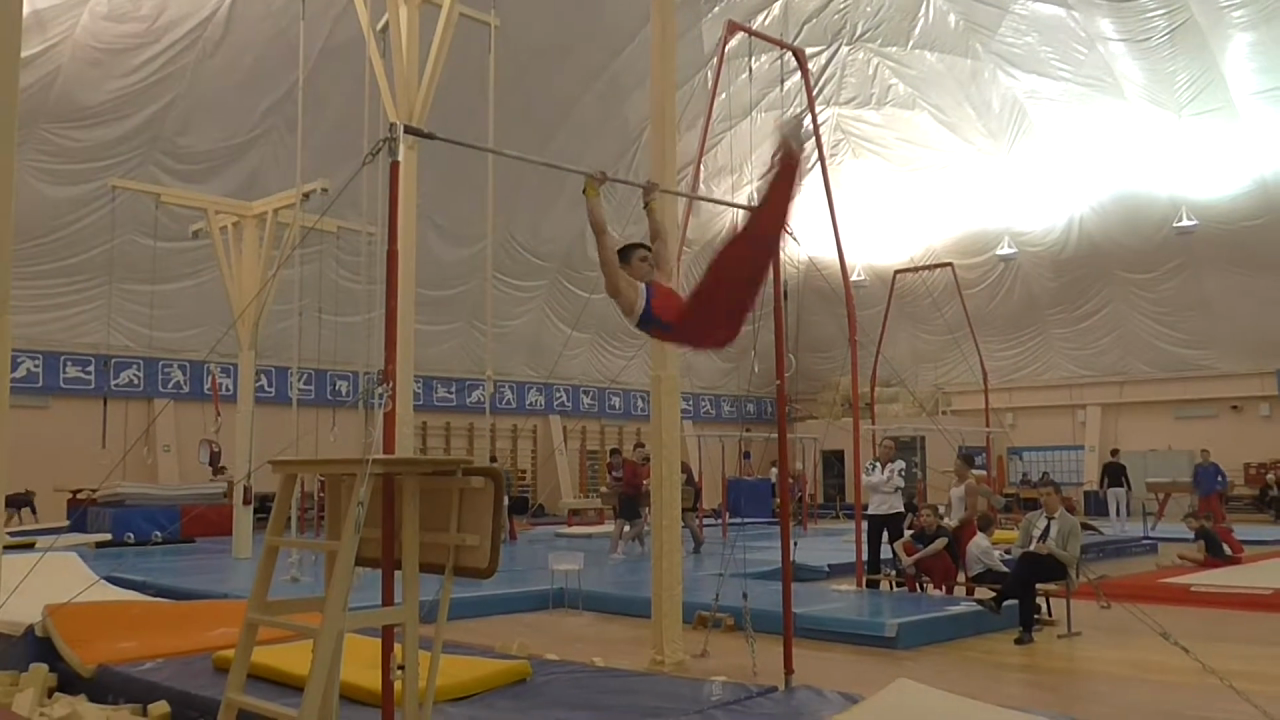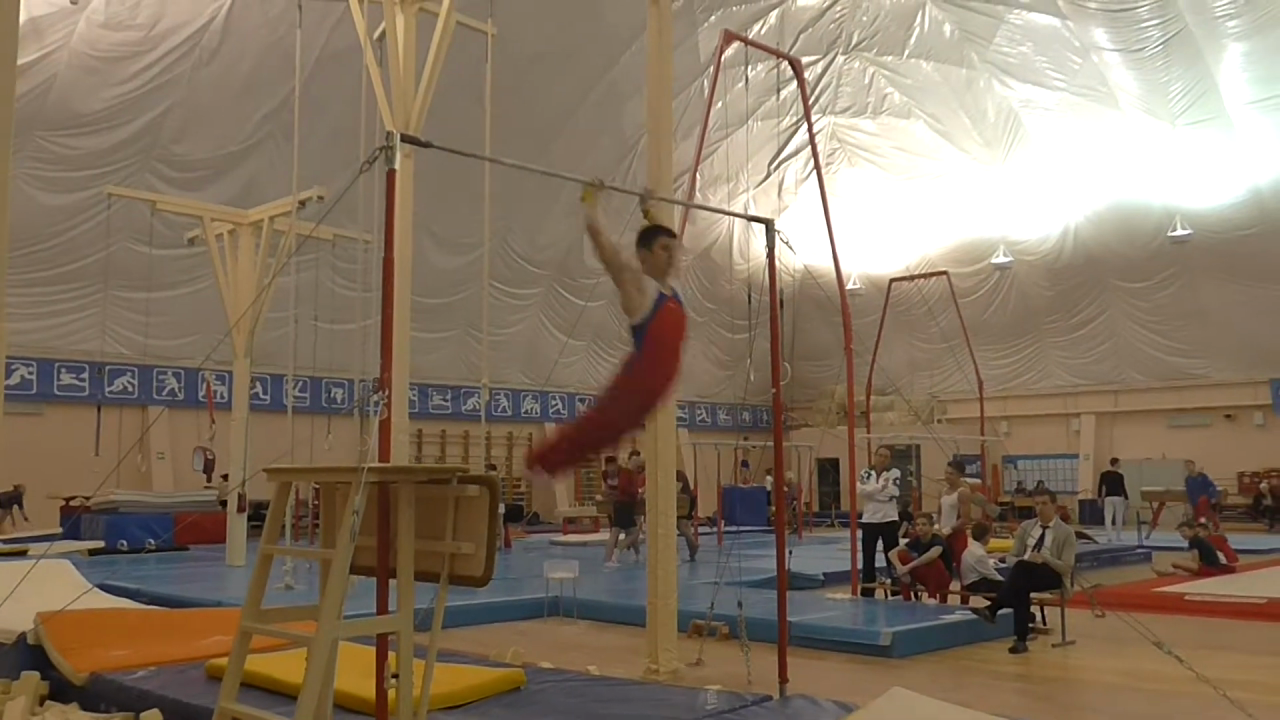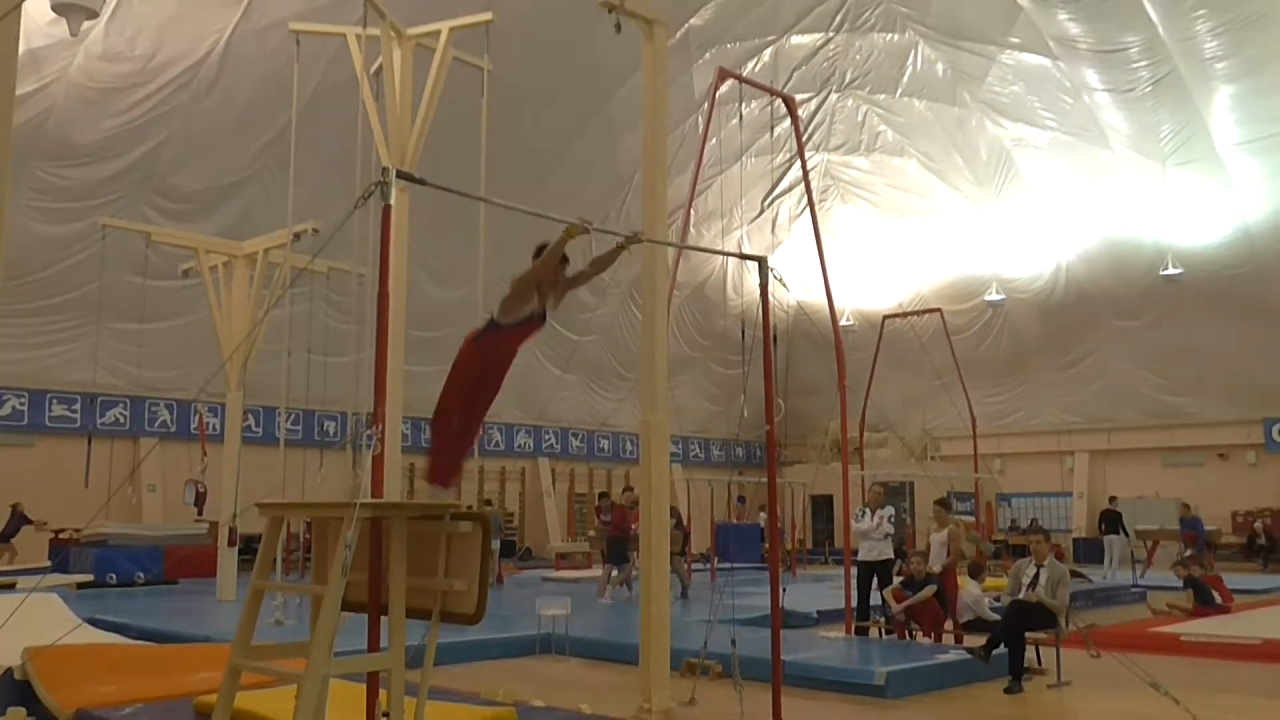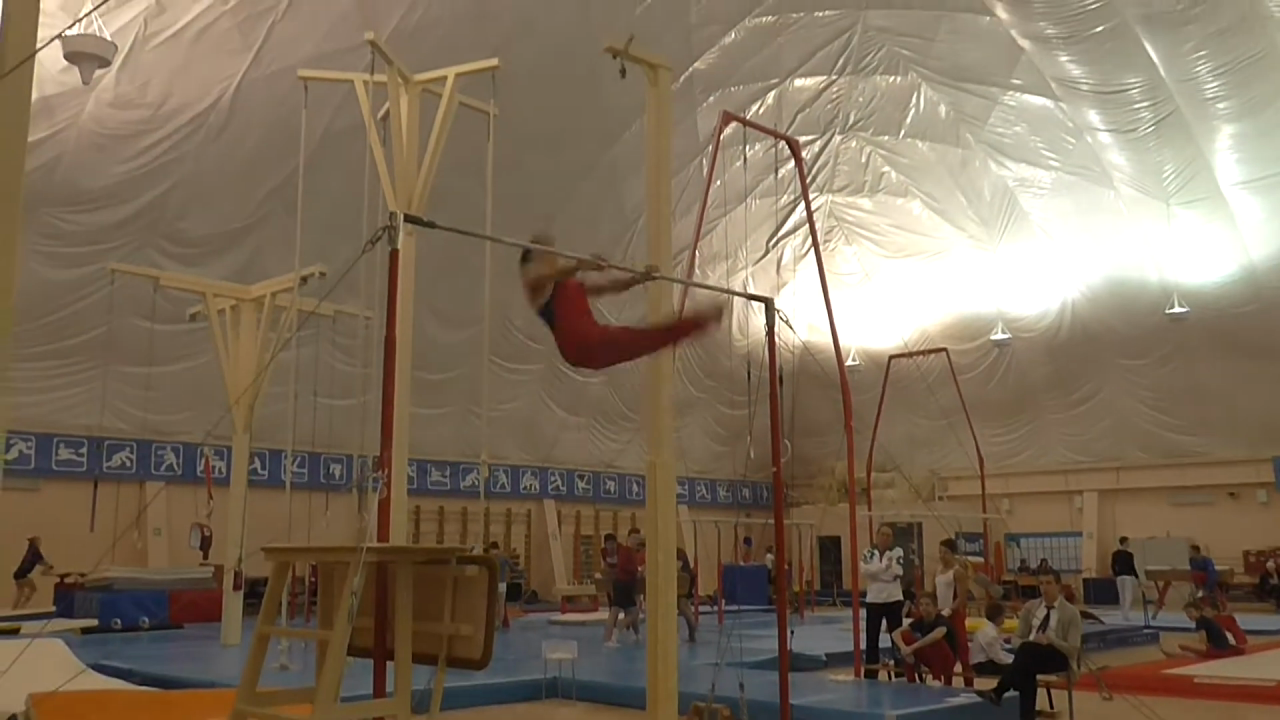
dt=0.4s
person 1, frame 1
left shoulder: (662, 280)
right shoulder: (622, 289)
left elbow: (662, 238)
right elbow: (602, 235)
left wrist: (650, 204)
right wrist: (592, 194)
right hip: (687, 327)
person 1, frame 2
left shoulder: (667, 285)
right shoulder: (633, 281)
right elbow: (596, 232)
left wrist: (650, 213)
right wrist: (590, 200)
left hip: (656, 385)
right hip: (636, 383)
left knee: (610, 431)
right knee: (597, 426)
right ankle: (542, 459)
person 1, frame 3
left shoulder: (555, 292)
right shoulder: (523, 289)
left elbow: (591, 270)
right elbow: (544, 263)
left wrist: (621, 248)
right wrist: (565, 238)
left hip: (498, 361)
right hip: (476, 356)
left knee: (472, 418)
right knee: (452, 412)
left ankle: (447, 479)
right ankle: (438, 478)
person 1, frame 4
left shoulder: (566, 283)
right shoulder: (534, 280)
left elbow: (600, 288)
right elbow: (552, 275)
left wrist: (636, 279)
right wrist: (579, 265)
left hip: (591, 339)
right hip: (581, 342)
